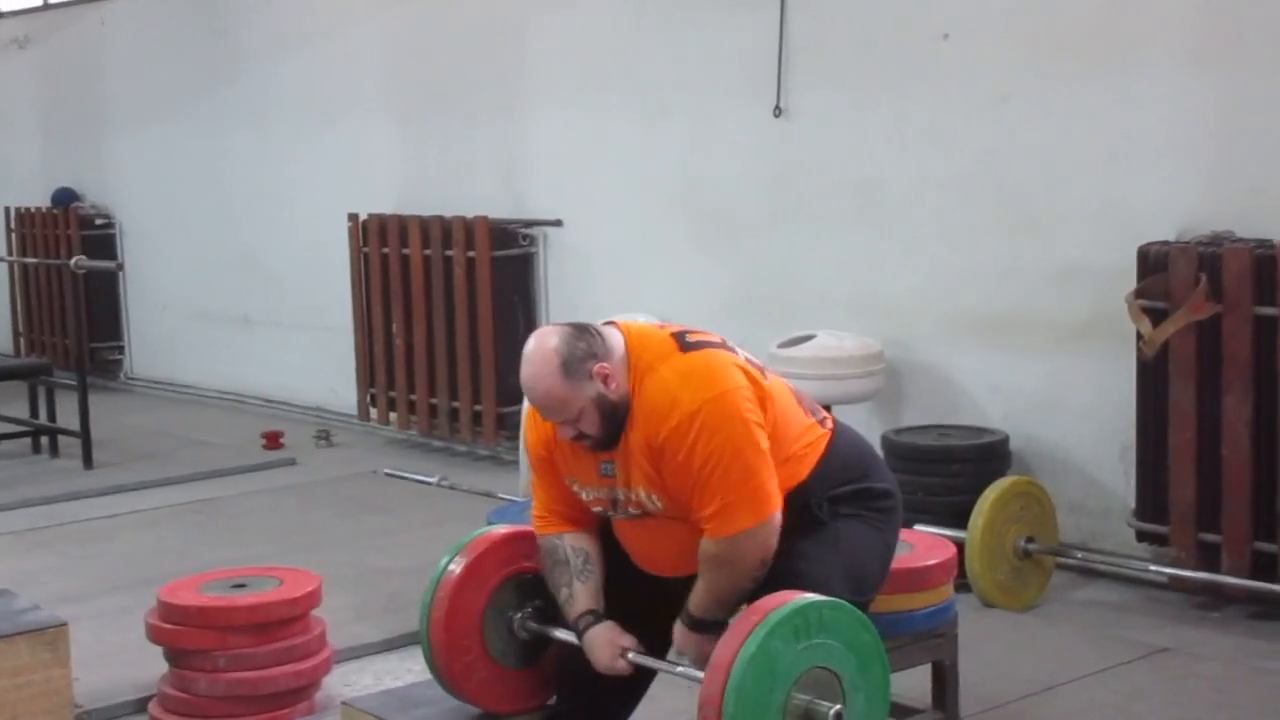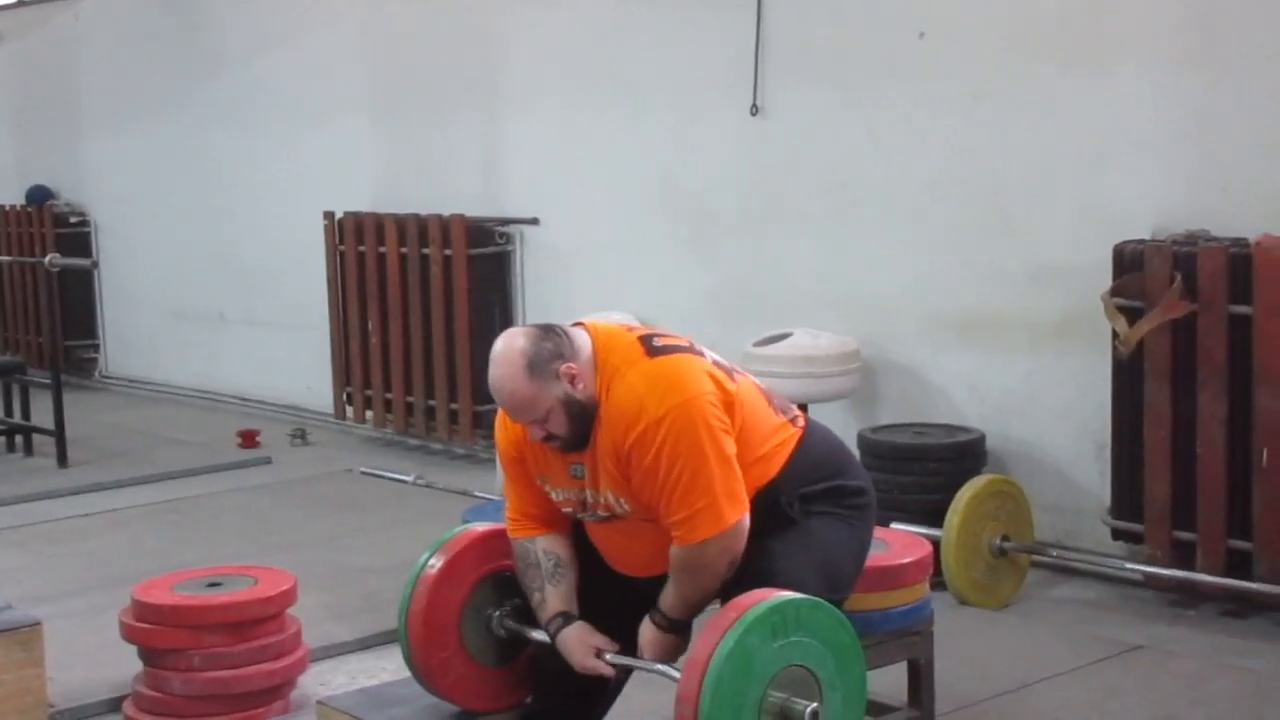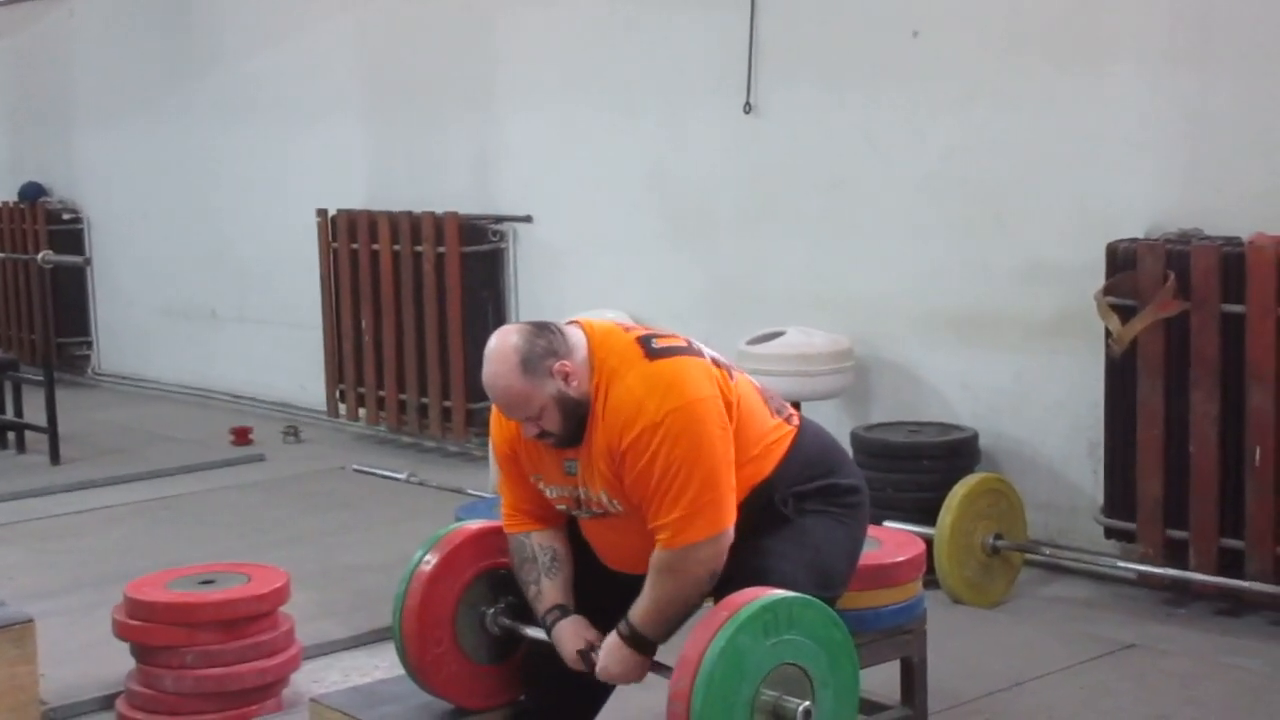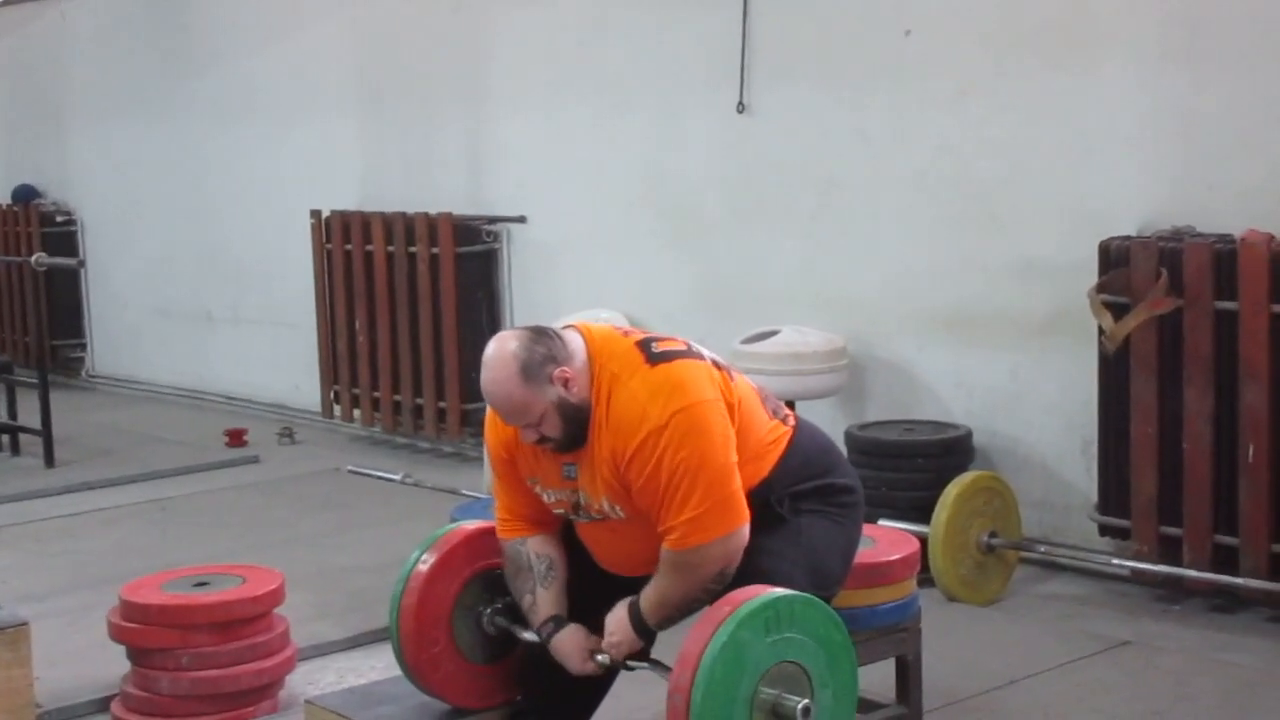
dt=0.5s
person 1, frame 1
left shoulder: (695, 390)
right shoulder: (557, 405)
left elbow: (746, 535)
right elbow: (562, 522)
left wrist: (700, 620)
right wrist: (589, 622)
person 1, frame 2
left shoulder: (662, 391)
right shoulder: (526, 404)
left elbow: (715, 538)
right elbow: (536, 525)
left wrist: (668, 620)
right wrist: (563, 623)
person 1, frame 3
left shoulder: (658, 392)
right shoulder: (520, 403)
left elbow: (697, 548)
right elbow: (532, 519)
left wrist: (634, 639)
right wrist: (557, 616)
right knee: (566, 636)
person 1, frame 4
left shoulder: (661, 396)
right shoulder: (518, 404)
left elbow: (711, 548)
right elbow: (525, 527)
left wrist: (641, 618)
right wrist: (553, 626)
